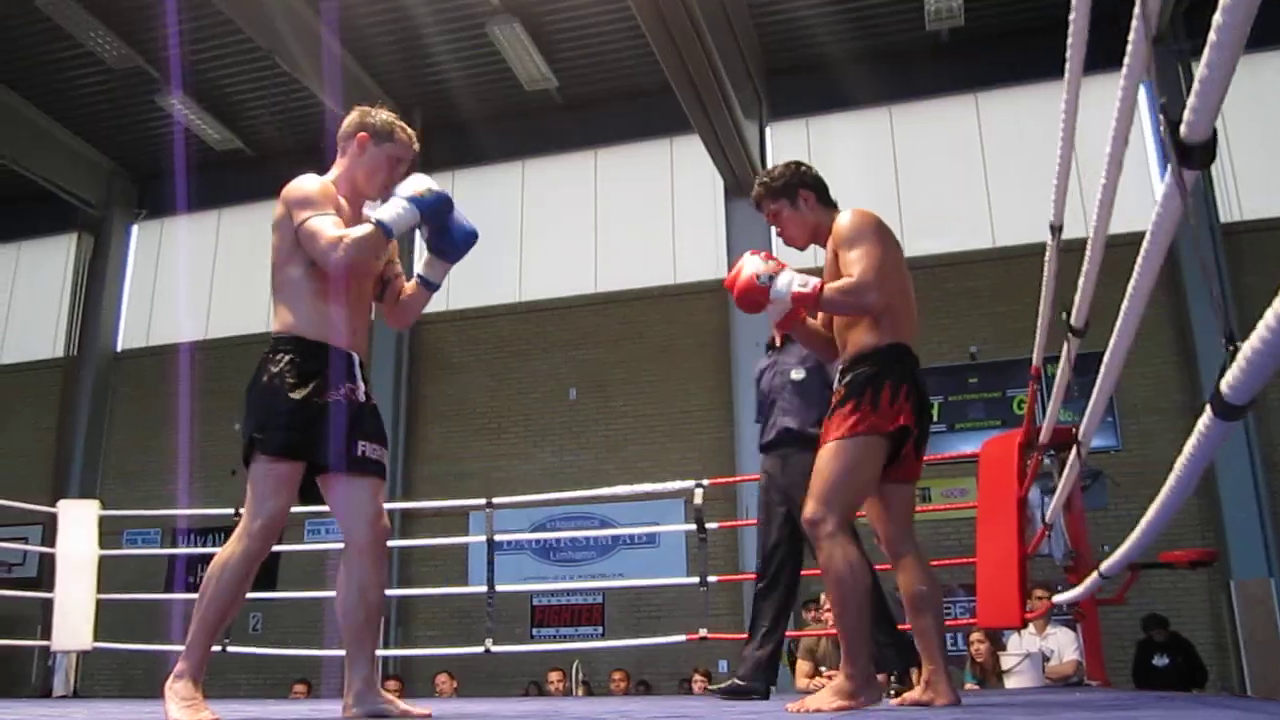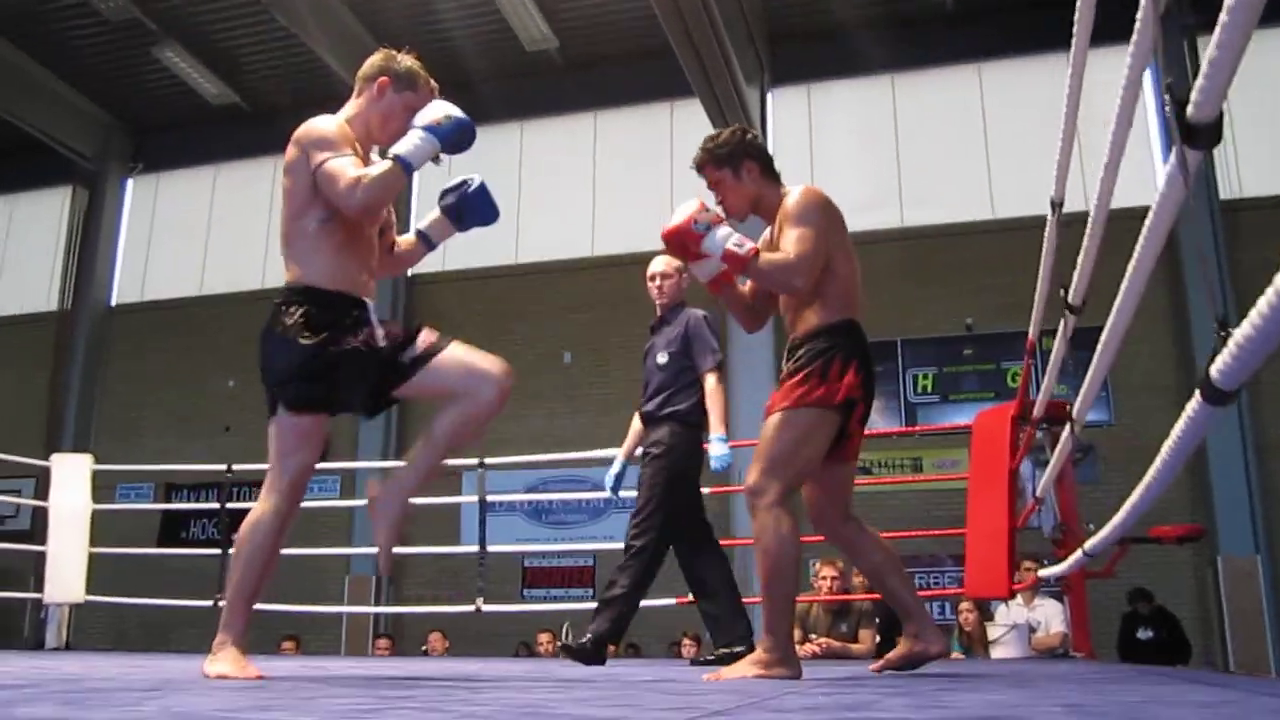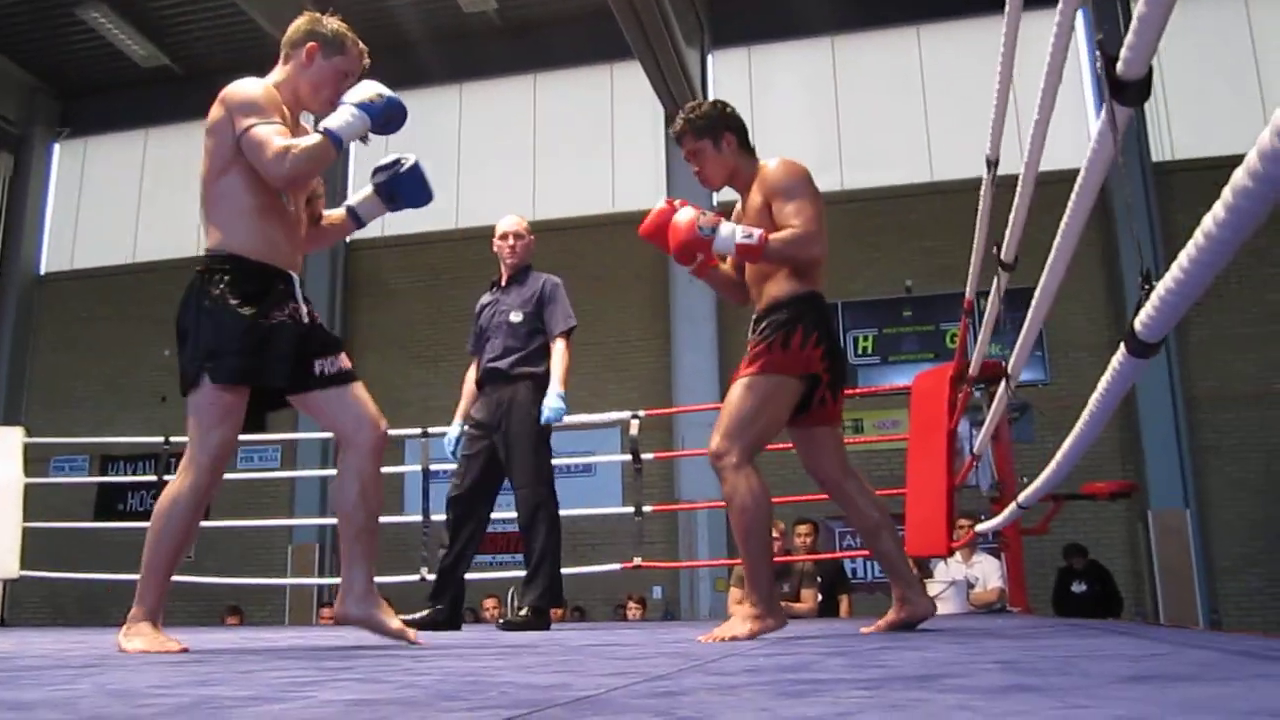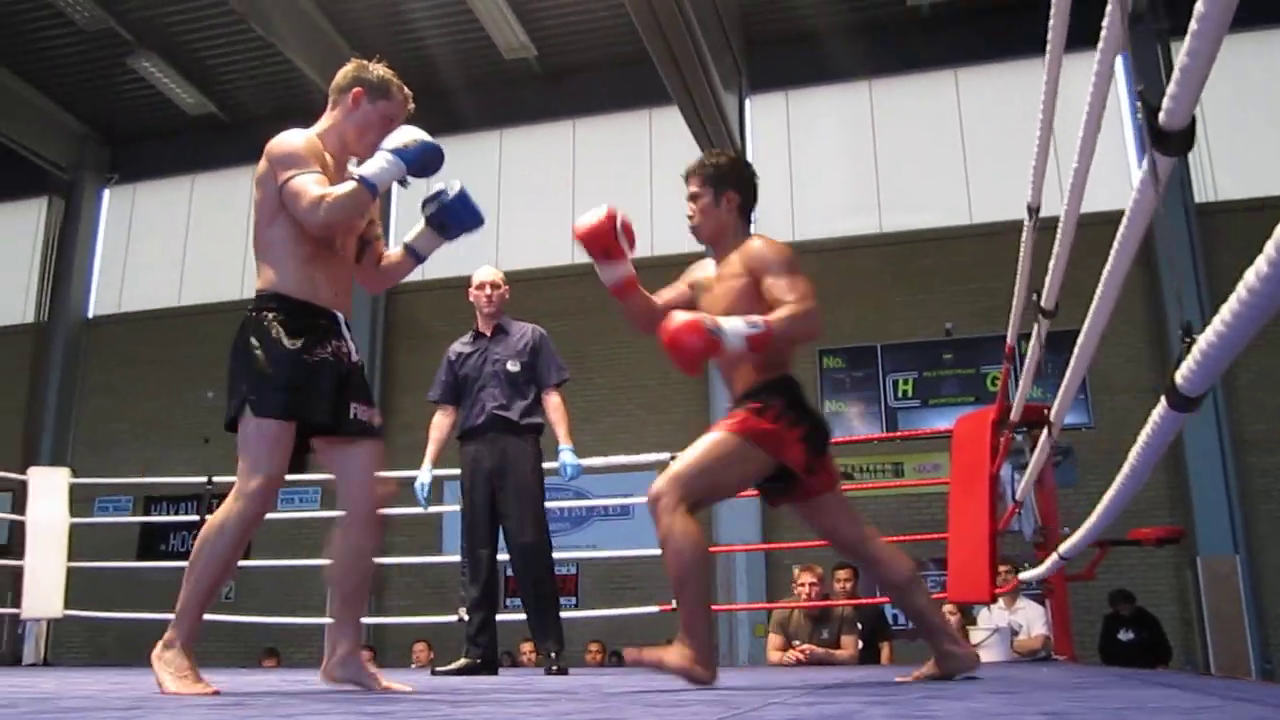
dt=0.7s
person 1, frame 1
left shoulder: (374, 227)
right shoulder: (307, 192)
left elbow: (400, 313)
right elbow: (338, 257)
left wrist: (438, 262)
right wrist: (402, 210)
left hip: (349, 386)
right hip: (296, 374)
left knee: (368, 538)
right knee: (263, 526)
person 1, frame 2
left shoulder: (376, 164)
right shoulder: (321, 133)
left elbow: (388, 258)
right elbow: (358, 200)
left wrist: (447, 221)
right wrist: (421, 143)
left hip: (364, 326)
right hip: (311, 324)
left knee: (492, 381)
right knee: (288, 482)
left ankle: (397, 491)
right ankle: (227, 642)
person 1, frame 3
left shoulder: (299, 132)
right shoulder: (247, 96)
right elbow: (284, 168)
left wrist: (376, 201)
right wrist: (350, 121)
left hip: (285, 300)
right hip: (231, 293)
left knee: (365, 435)
right knee: (209, 456)
left ankle: (358, 592)
right ankle: (143, 617)
person 1, frame 4
left shoulder: (353, 184)
right shoulder: (293, 147)
left elbow: (377, 275)
right elbow: (321, 216)
left wrist: (430, 234)
right wrist: (389, 165)
left hip: (336, 342)
right hip: (282, 333)
left knee: (364, 498)
right knee: (256, 490)
left ankle: (345, 654)
right ankle: (175, 645)
person 2, frame 1
left shoulder: (854, 225)
right shoulder: (843, 248)
left elbow: (868, 295)
right elbow: (827, 345)
left wrist: (790, 283)
right wrist: (777, 306)
left hip: (878, 385)
right hip: (888, 391)
left knee: (822, 519)
right knee: (898, 542)
left ankle: (857, 676)
right ankle: (936, 679)
person 2, frame 2
left shoulder: (803, 202)
right shoulder: (777, 230)
left elbow: (798, 277)
right elbow: (752, 316)
left wrist: (723, 242)
right wrist: (706, 262)
left hip: (829, 362)
right hip: (820, 368)
left knee: (765, 490)
right knee: (832, 517)
left ankle: (776, 652)
right ankle: (922, 630)
person 2, frame 3
left shoulder: (780, 174)
right shoulder: (748, 203)
left elbow: (809, 243)
right elbow: (743, 291)
left wrist: (725, 236)
right wrist: (696, 251)
left hip: (793, 330)
right hip: (796, 338)
left knee: (728, 452)
right knee: (834, 475)
left ankle: (760, 603)
right ankle: (908, 595)
person 2, frame 4
left shoulder: (764, 254)
right shoulder: (706, 274)
left elbow: (806, 320)
right elbow: (650, 314)
left wrist: (726, 332)
right wrist: (612, 263)
left hip: (769, 412)
right hip: (767, 417)
left knee: (668, 497)
right knee: (853, 538)
left ankle: (696, 649)
right ankle: (949, 646)
person 3, frame 1
right shoulder: (765, 364)
right wrist: (767, 471)
left hip: (809, 459)
right hip: (774, 468)
right knee: (770, 572)
left ankle: (897, 661)
right ankle: (754, 673)
person 3, frame 2
left shoulder: (693, 321)
right shoulder: (656, 336)
left elbow: (712, 378)
left wrist: (717, 436)
right wrist: (622, 459)
left hip: (677, 438)
right hip: (661, 441)
left knee: (645, 537)
right knee: (694, 542)
left ankle: (601, 635)
right ankle: (734, 637)
person 3, frame 3
left shoulder: (545, 287)
right shoulder: (486, 301)
left elbow: (559, 342)
left wrist: (555, 391)
right wrist: (458, 420)
left hip: (522, 398)
right hip: (484, 405)
left knee: (533, 500)
right knee: (463, 502)
left ankle: (538, 604)
right ankle: (444, 606)
person 3, frame 4
left shoulder: (531, 337)
right shoulder: (458, 351)
left elbow: (550, 395)
right elbow: (445, 412)
left wrist: (565, 446)
right wrist: (427, 466)
left hip: (519, 446)
right hip: (475, 453)
left knee: (530, 544)
right knee: (477, 553)
left ankle: (551, 648)
right ankle: (480, 651)
